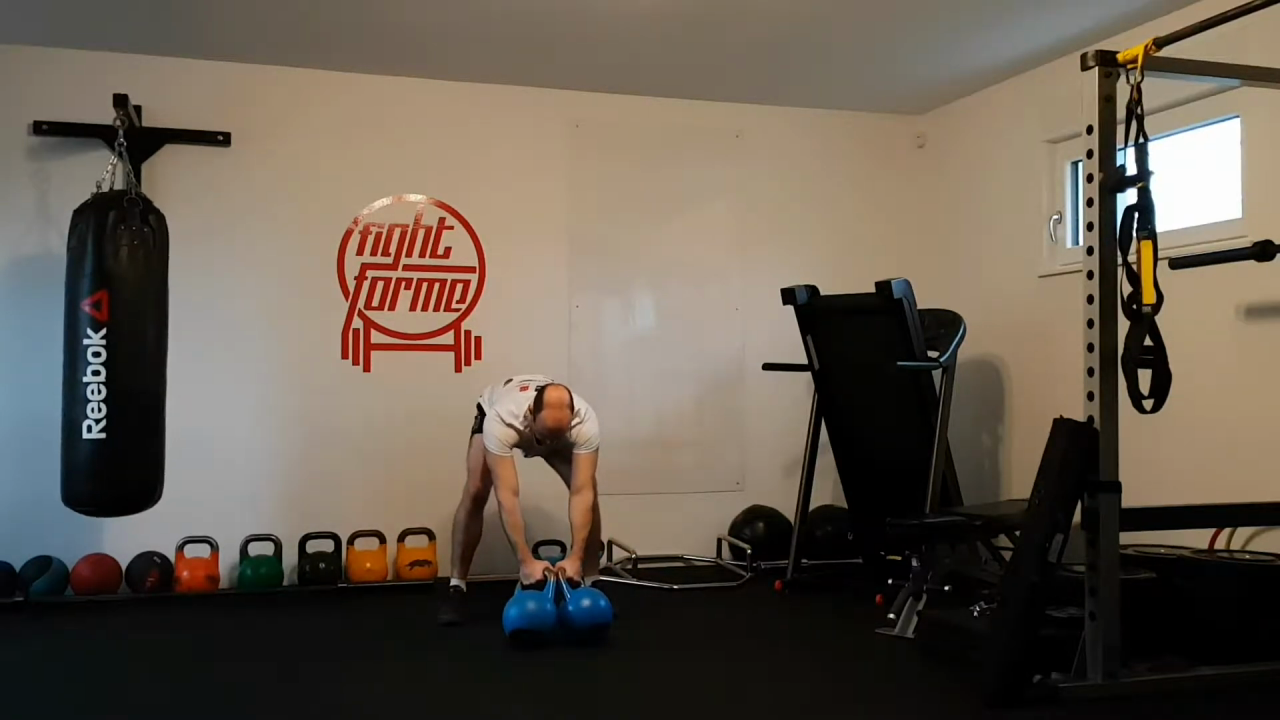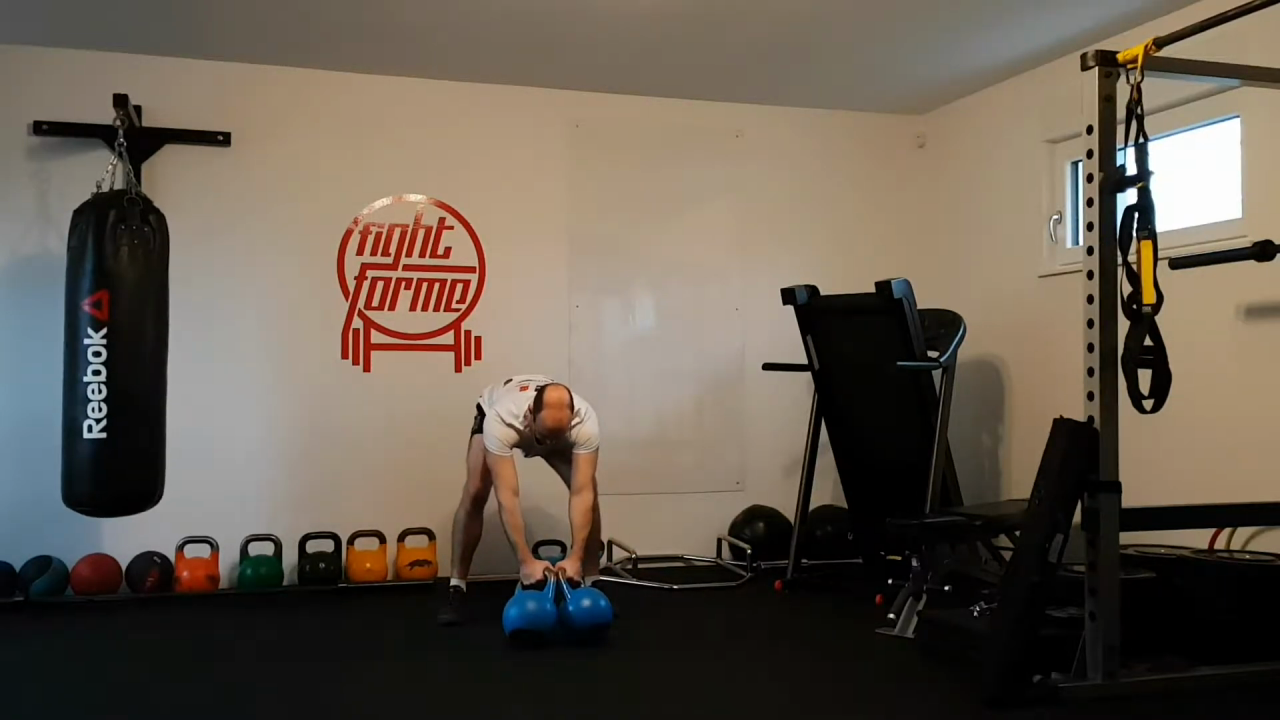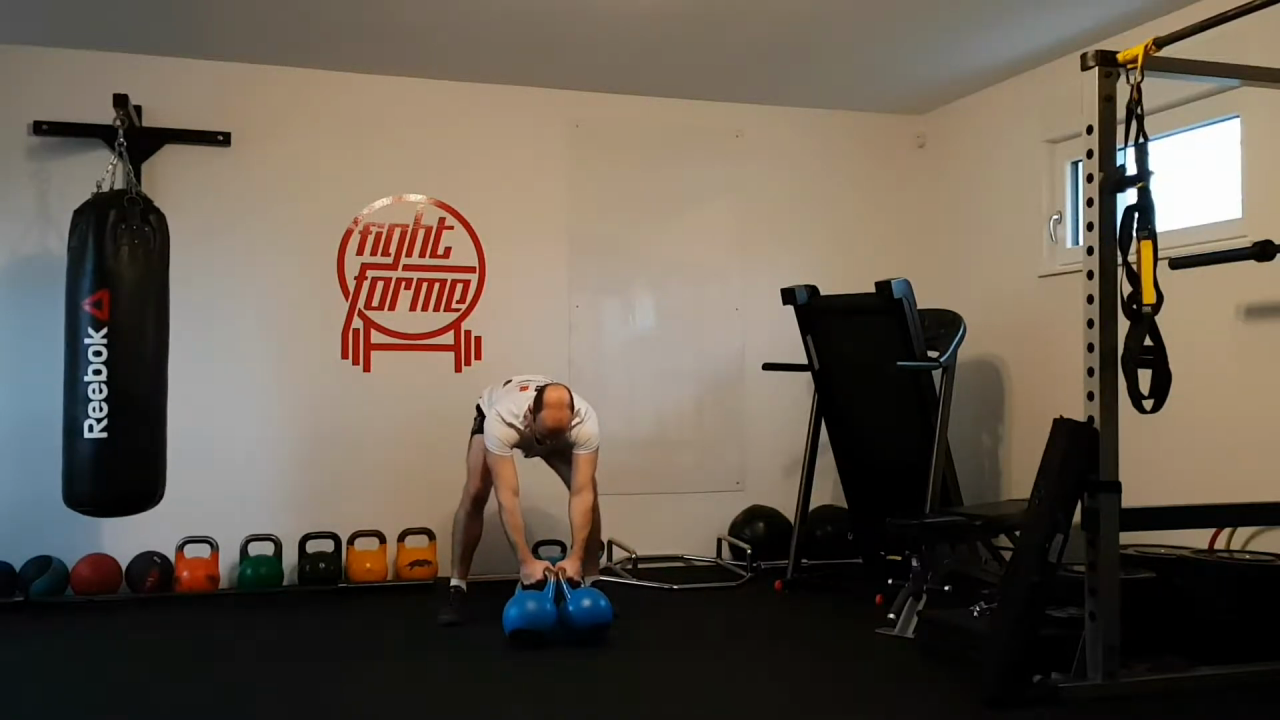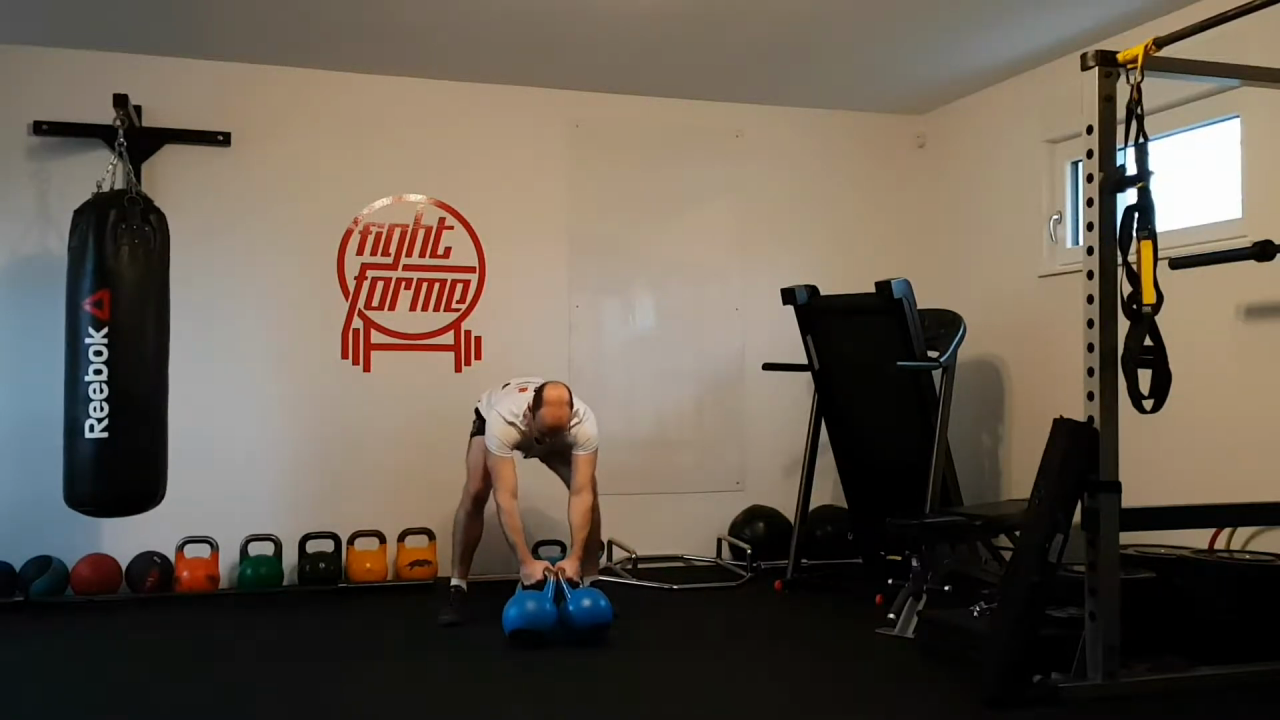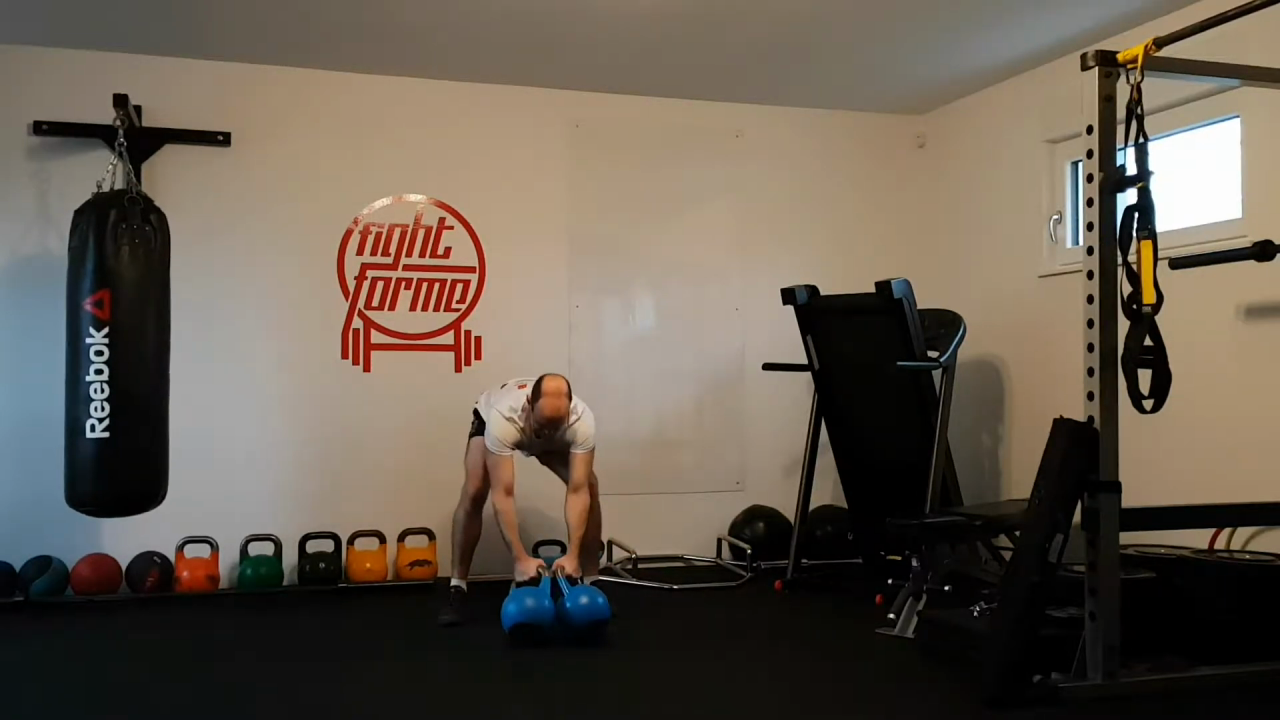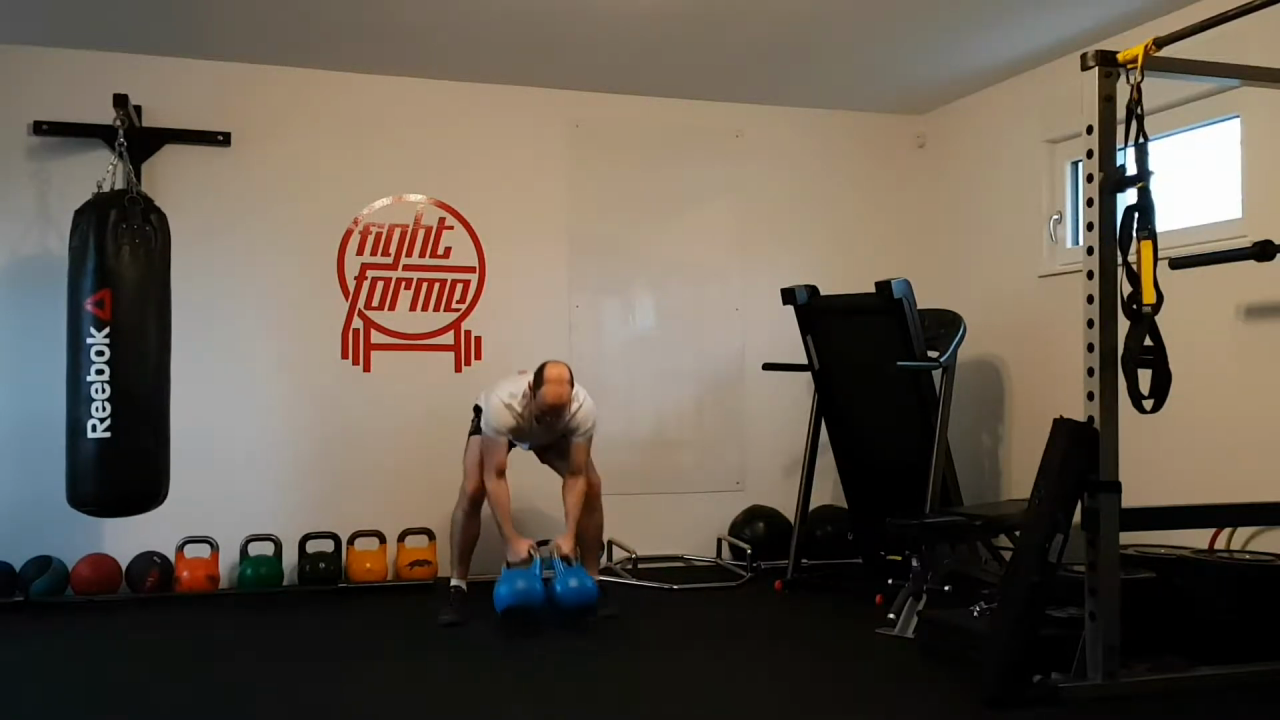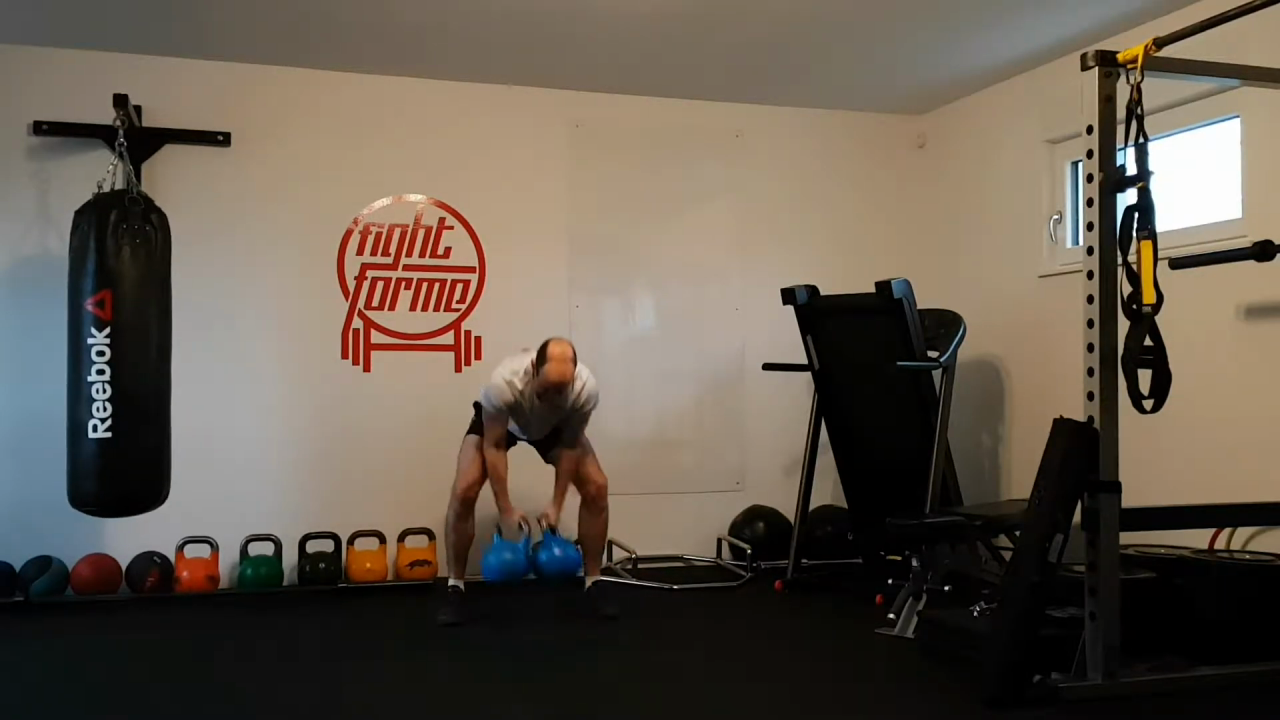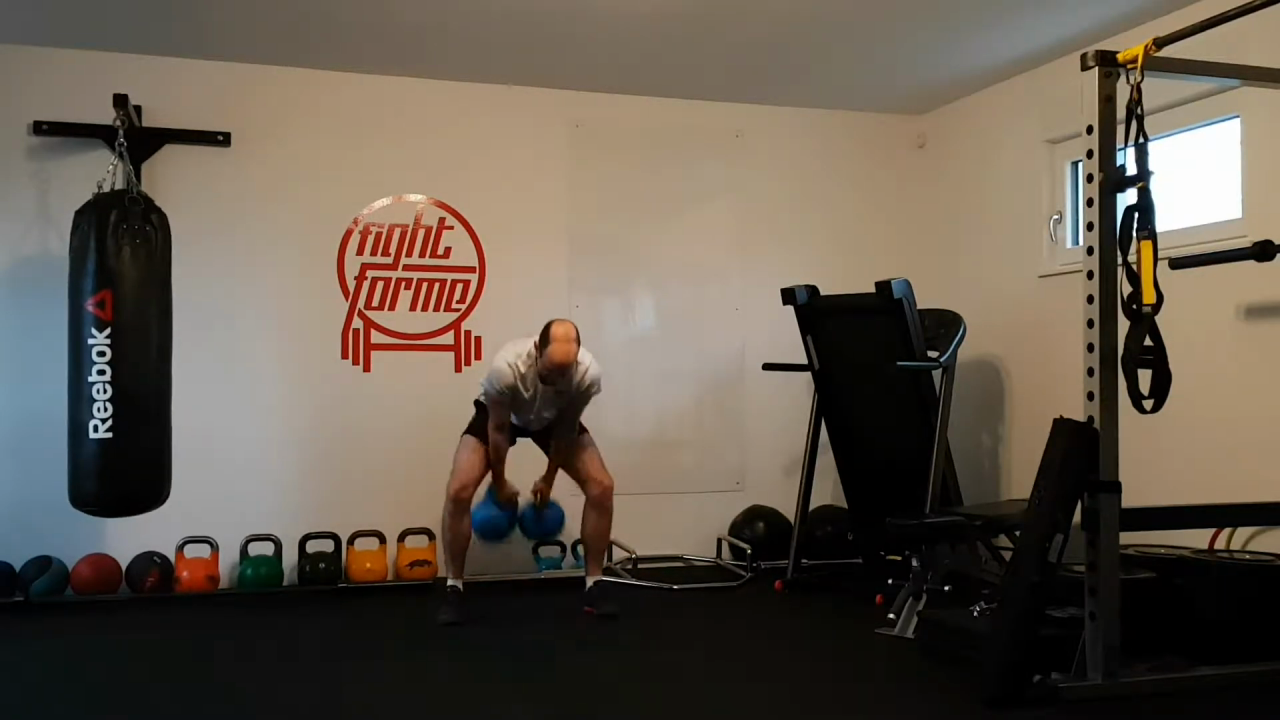
dt=0.1s
person 1, frame 1
left shoulder: (585, 422)
right shoulder: (500, 420)
left elbow: (582, 492)
right elbow: (507, 495)
left wrist: (575, 557)
right wrist: (526, 560)
left hip: (556, 422)
right hip: (493, 408)
left knee: (589, 489)
right knee: (475, 493)
left ankle: (591, 584)
right ankle: (456, 588)
person 1, frame 2
left shoulder: (585, 421)
right shoulder: (500, 420)
left elbow: (582, 493)
right elbow: (507, 495)
left wrist: (575, 557)
right wrist: (526, 560)
left hip: (556, 422)
right hip: (492, 408)
left knee: (589, 489)
right knee: (474, 493)
left ankle: (591, 583)
right ankle: (457, 588)
person 1, frame 3
left shoulder: (585, 422)
right shoulder: (501, 420)
left elbow: (582, 492)
right elbow: (507, 495)
left wrist: (575, 557)
right wrist: (526, 560)
right hip: (492, 410)
left knee: (589, 490)
right knee: (475, 493)
left ankle: (591, 582)
right ankle: (457, 589)
person 1, frame 4
left shoulder: (584, 422)
right shoulder: (501, 420)
left elbow: (581, 493)
right elbow: (505, 496)
left wrist: (575, 557)
right wrist: (526, 561)
right hip: (490, 413)
left knee: (589, 491)
right knee: (475, 493)
left ankle: (591, 583)
right ankle: (457, 589)
person 1, frame 5
left shoulder: (581, 420)
right shoulder: (502, 418)
left elbow: (578, 490)
right elbow: (502, 494)
left wrist: (572, 553)
right wrist: (520, 556)
right hip: (490, 419)
left knee: (590, 491)
right knee: (474, 493)
left ankle: (590, 584)
right ankle: (458, 589)
person 1, frame 6
left shoulder: (583, 407)
right shoulder: (502, 404)
left elbow: (576, 476)
right elbow: (494, 477)
left wrist: (569, 534)
right wrist: (512, 540)
right hip: (490, 417)
left knee: (592, 487)
right knee: (472, 492)
right ankle: (457, 589)
person 1, frame 7
left shoulder: (585, 387)
right shoulder: (504, 381)
left elbow: (570, 446)
right elbow: (495, 447)
left wrist: (556, 506)
right wrist: (505, 510)
left hip: (552, 426)
right hip: (498, 422)
left knee: (596, 487)
right knee: (464, 490)
left ankle: (594, 585)
right ankle: (455, 589)
person 1, frame 8
left shoulder: (589, 372)
right shoulder: (507, 365)
left elbow: (566, 427)
right elbow: (498, 430)
left wrist: (548, 478)
right wrist: (500, 483)
left hip: (554, 417)
right hip: (501, 414)
left knee: (601, 486)
right knee: (459, 490)
left ankle: (595, 584)
right ankle: (454, 588)
